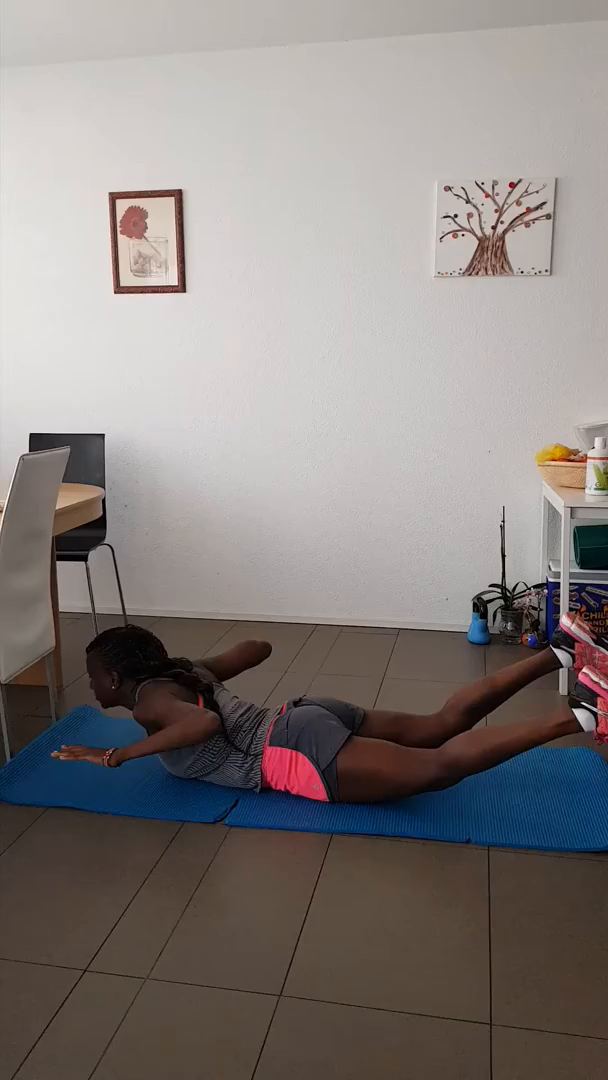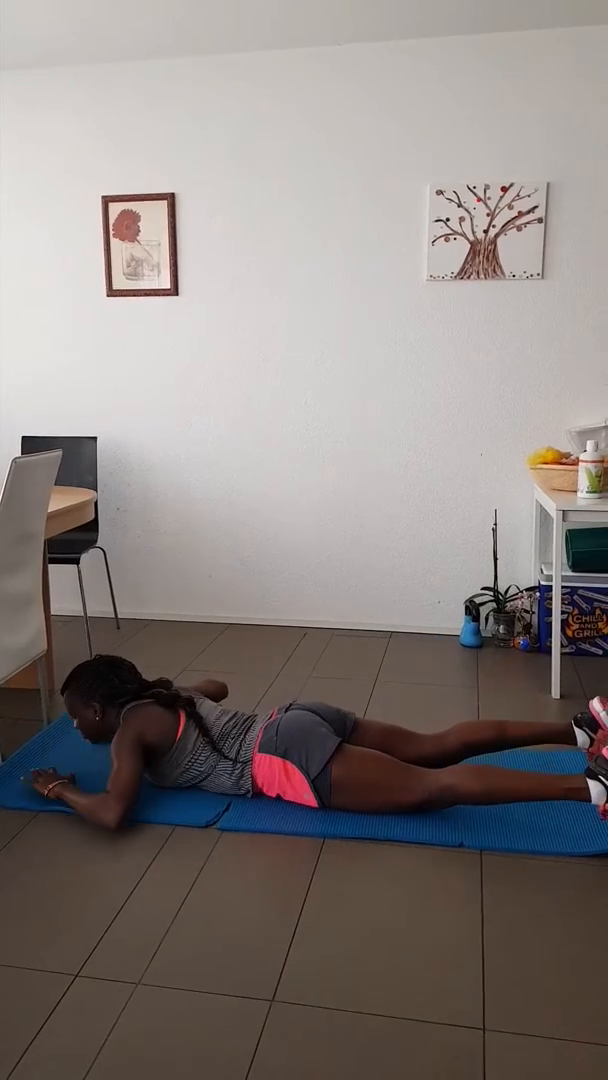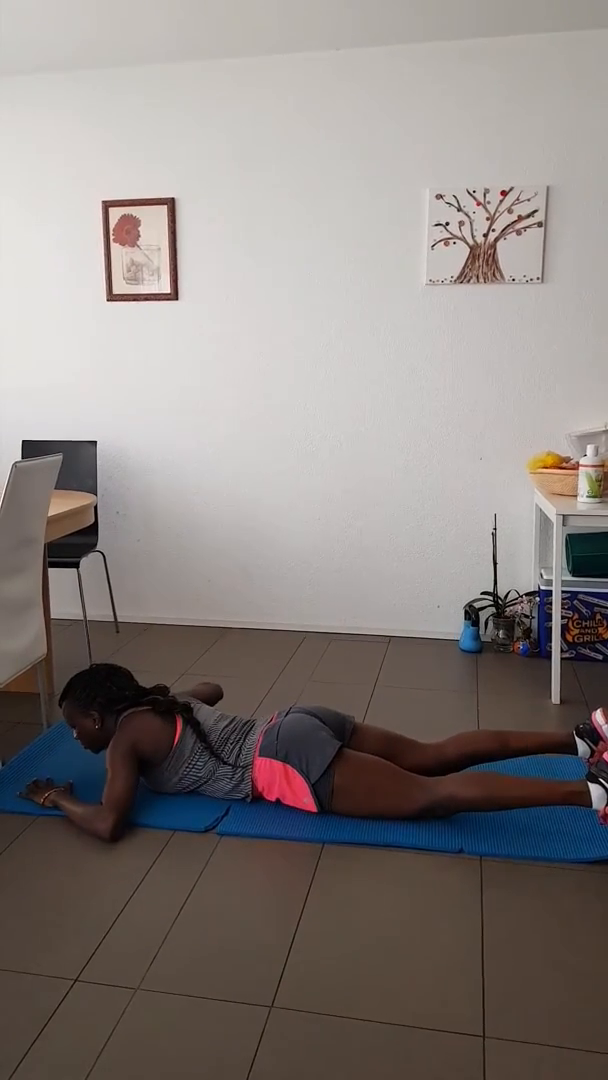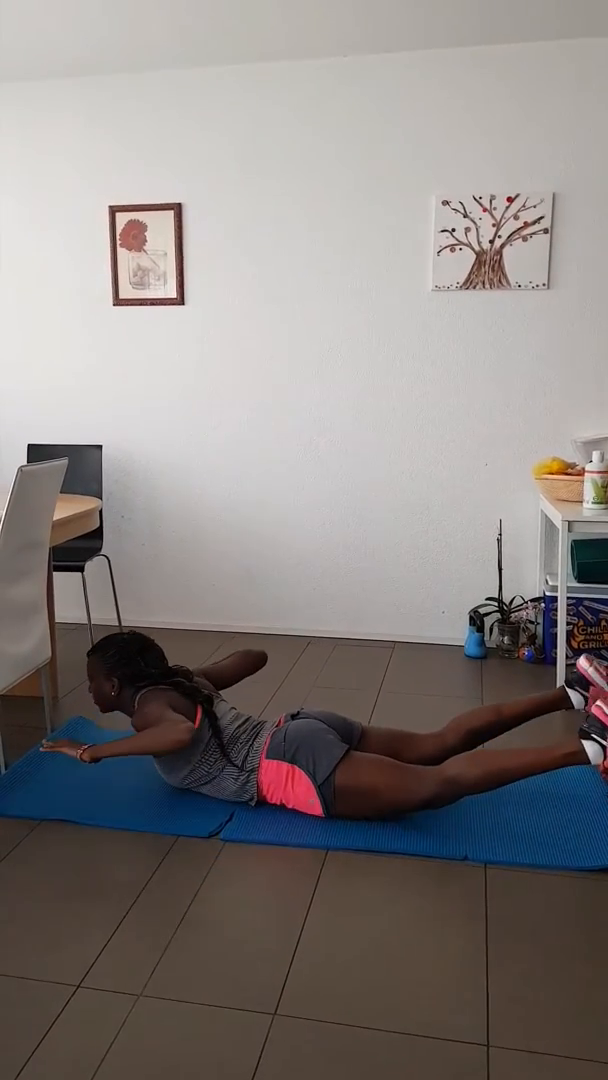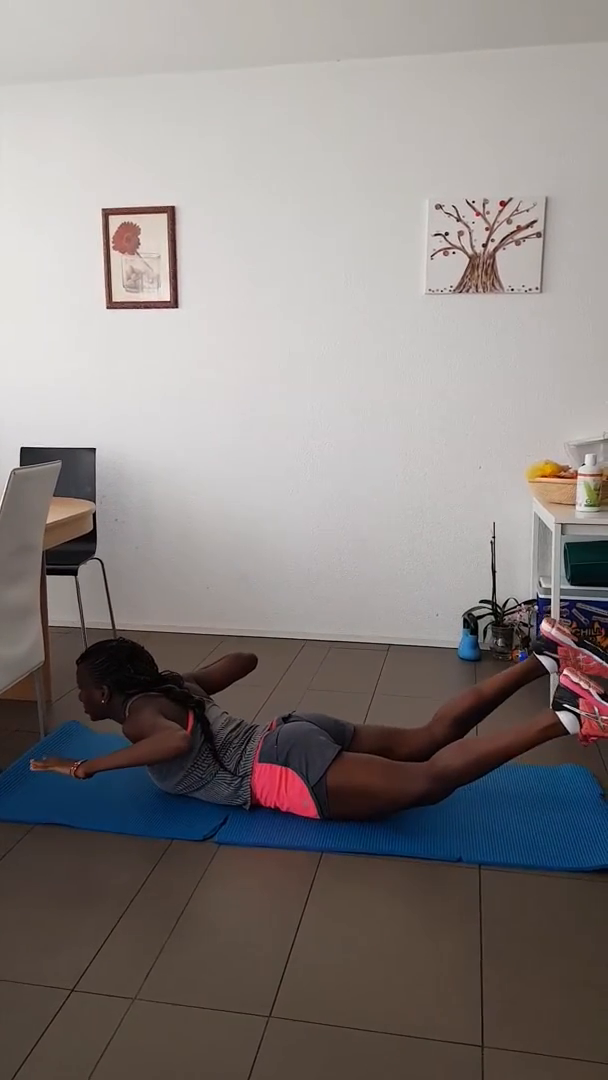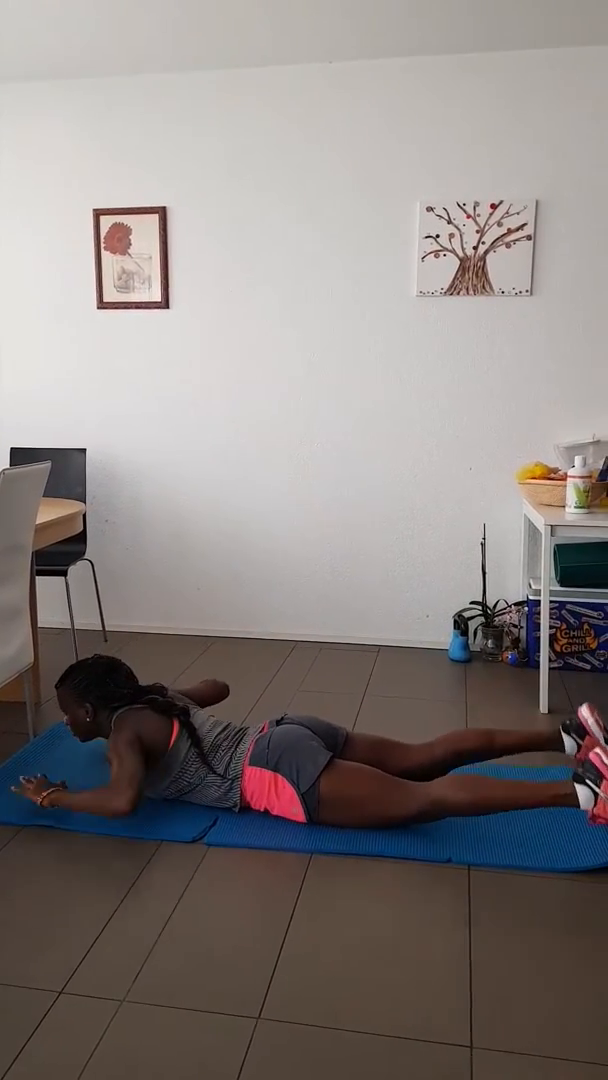
dt=0.7s
person 1, frame 1
left shoulder: (149, 701)
right shoulder: (187, 673)
left elbow: (205, 722)
right elbow: (260, 646)
left wrist: (115, 755)
left hip: (303, 756)
right hip: (308, 719)
left knee: (444, 764)
right knee: (444, 725)
right ankle: (559, 651)
person 1, frame 2
left shoulder: (129, 730)
right shoulder: (167, 696)
left elbow: (113, 813)
right elbow: (219, 686)
left wrist: (61, 790)
left hip: (292, 762)
right hip: (300, 724)
left knee: (435, 787)
right knee: (436, 748)
person 1, frame 3
left shoulder: (127, 736)
right shoulder: (163, 704)
left elbow: (108, 823)
right elbow: (213, 687)
left wrist: (59, 799)
left hip: (292, 766)
right hip: (299, 729)
left knee: (435, 795)
right knee: (434, 756)
person 1, frame 4
left shoulder: (149, 707)
right shoulder: (185, 682)
left elbow: (182, 733)
right elbow: (255, 655)
left wrist: (95, 751)
left hip: (298, 769)
right hip: (305, 733)
left knee: (440, 782)
right knee: (439, 745)
person 1, frame 5
left shoulder: (138, 715)
right shoulder: (175, 687)
left elbow: (177, 741)
right elbow: (245, 659)
left wrist: (88, 766)
left hip: (291, 772)
right hip: (297, 737)
left knee: (431, 778)
right knee: (432, 738)
right ankle: (544, 659)
person 1, frame 6
left shoulder: (122, 732)
right shoulder: (160, 700)
left elbow: (124, 800)
right elbow: (219, 686)
left wrist: (54, 796)
left hip: (279, 775)
right hip: (290, 738)
left knee: (424, 800)
right knee: (426, 759)
